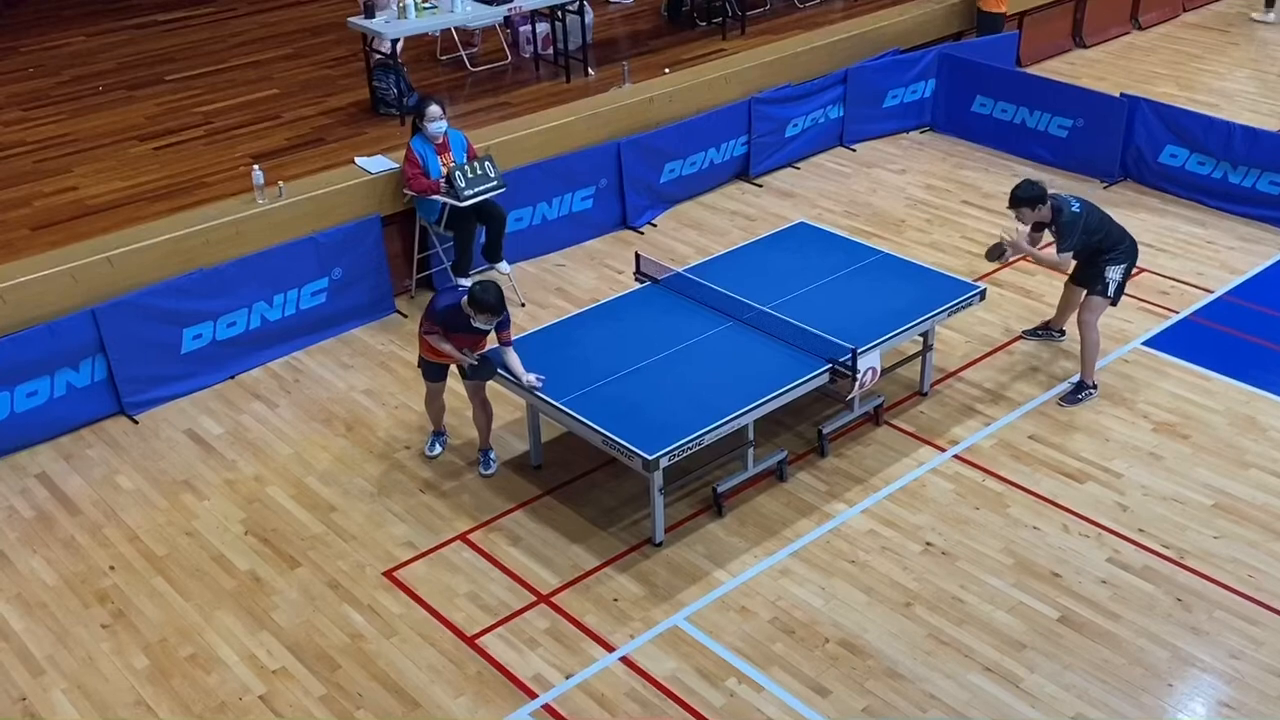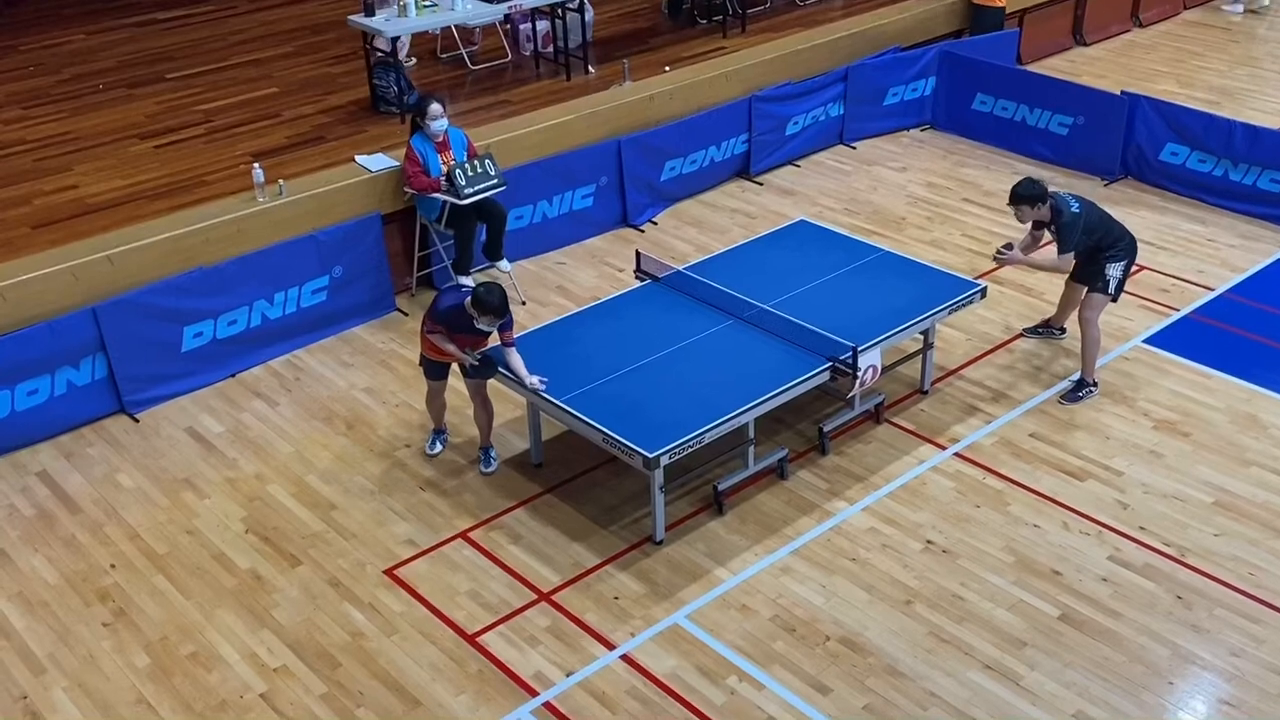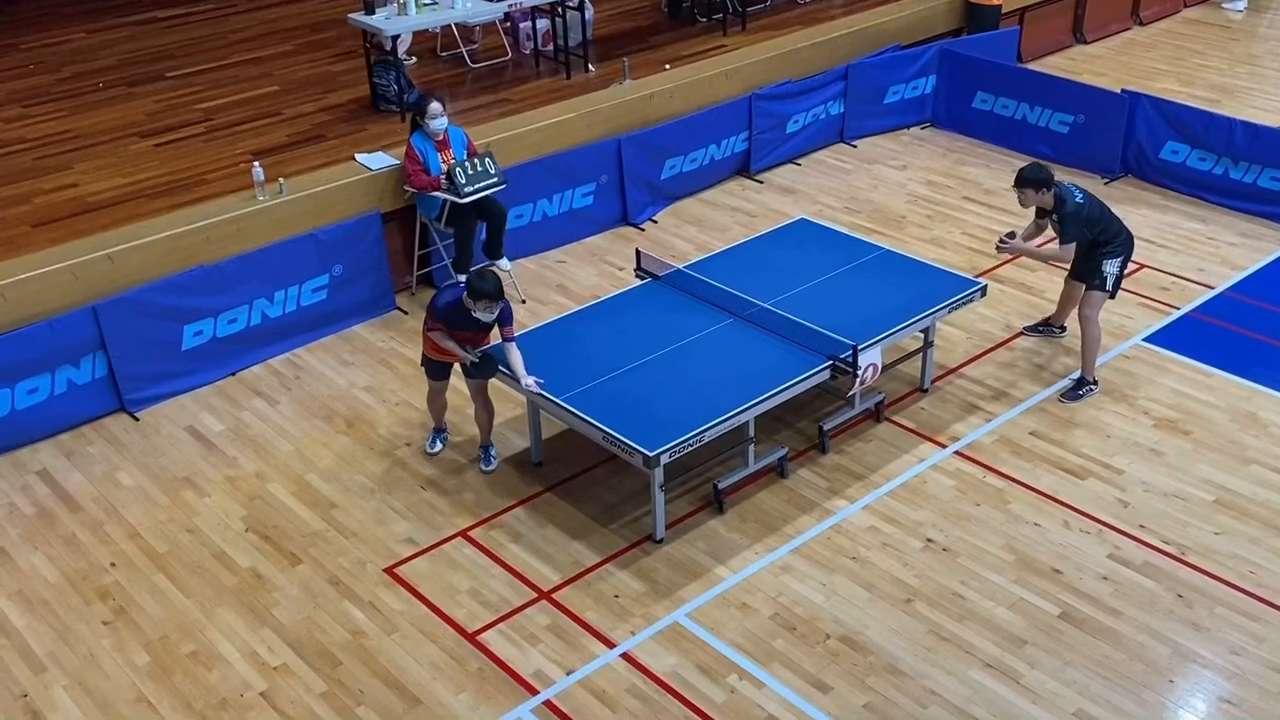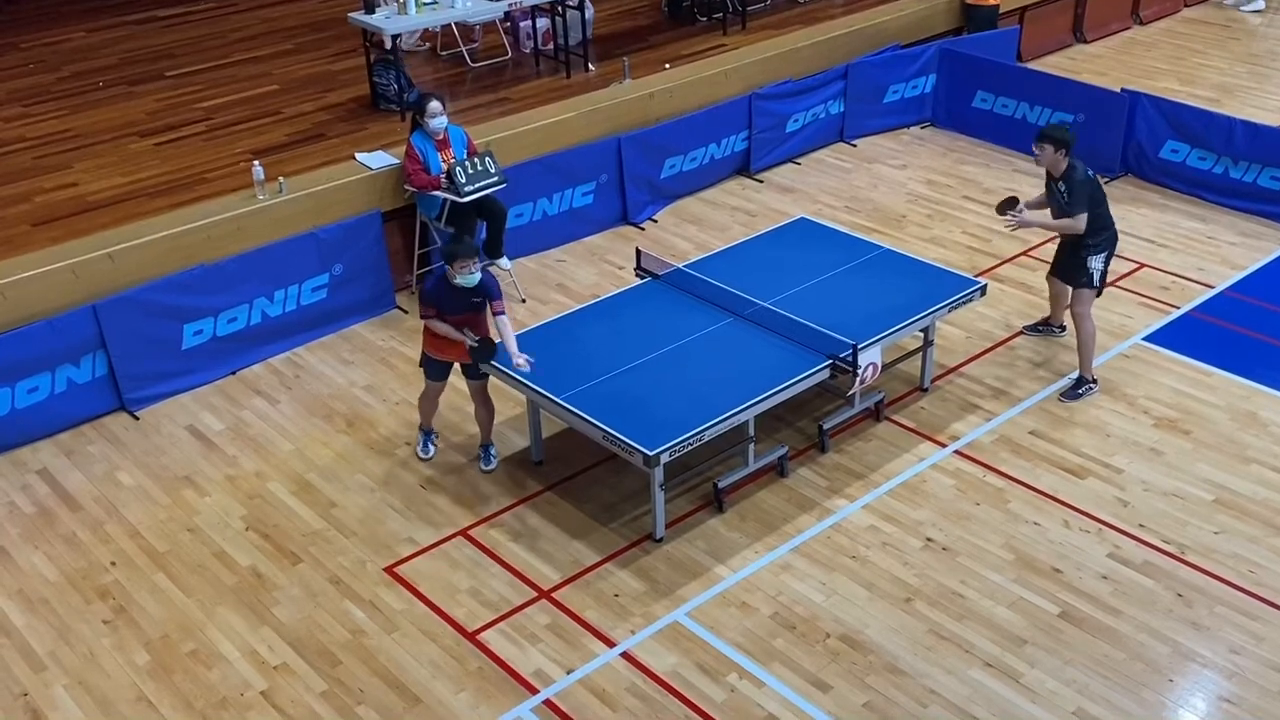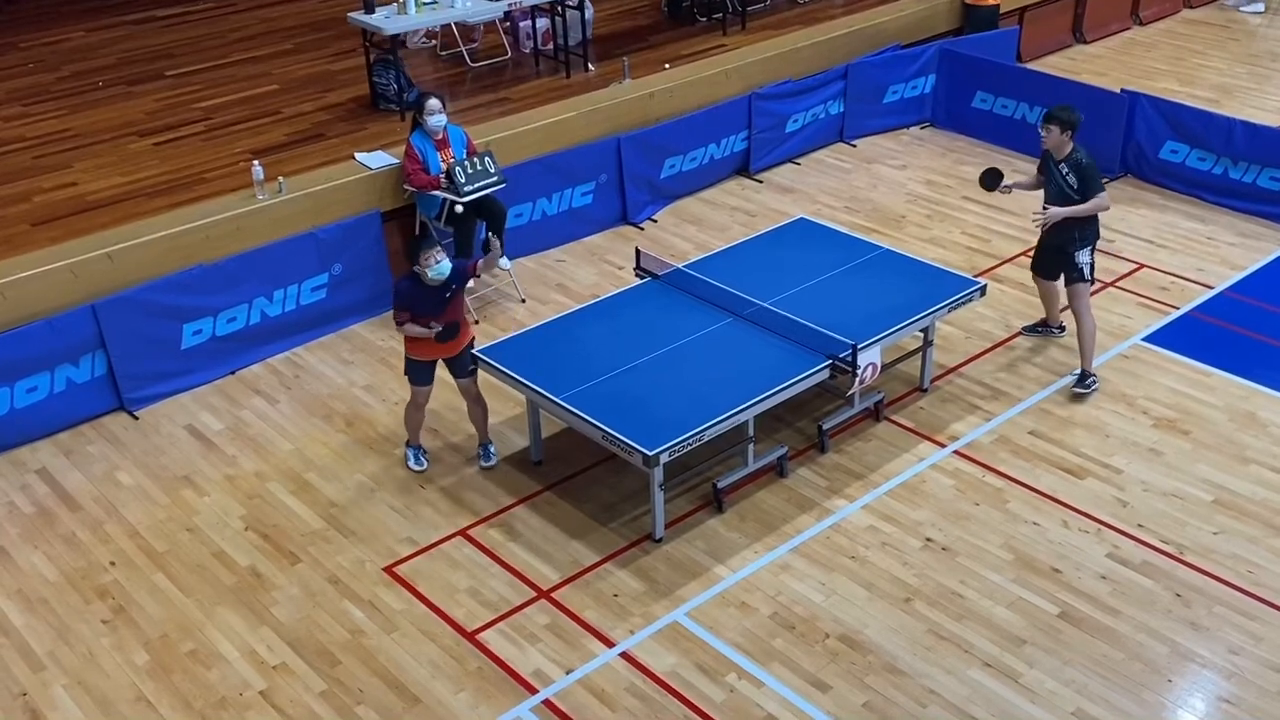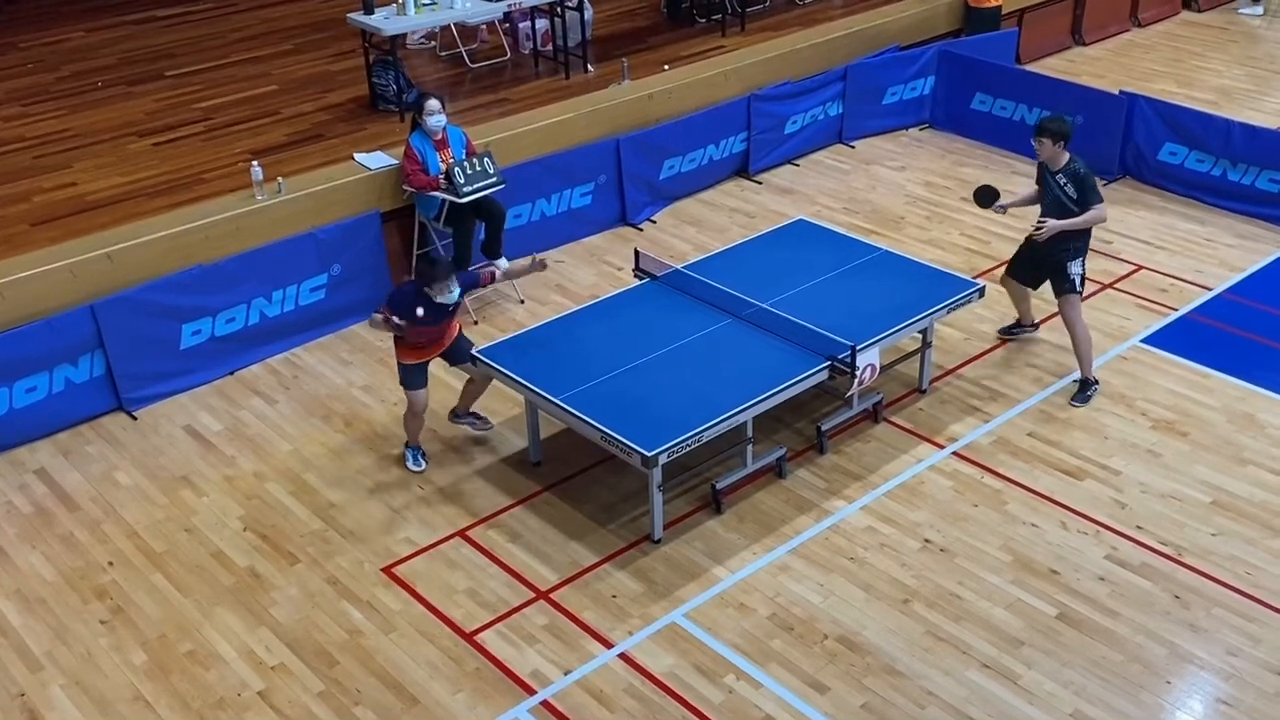
dt=0.4s
person 1, frame 1
left shoulder: (1067, 218)
right shoulder: (1046, 207)
left elbow: (1062, 264)
right elbow: (1034, 238)
left wrist: (1024, 249)
right wrist: (1015, 249)
left hip: (1117, 255)
right hip: (1094, 250)
left knee: (1086, 317)
right knee: (1072, 288)
left ankle: (1087, 384)
right ankle: (1054, 328)
person 1, frame 2
left shoulder: (1067, 218)
right shoulder: (1045, 205)
left elbow: (1063, 265)
right elbow: (1035, 236)
left wrist: (1021, 260)
right wrist: (1016, 250)
left hip: (1116, 252)
right hip: (1092, 247)
left knee: (1087, 314)
right knee: (1073, 286)
left ankle: (1088, 382)
right ankle: (1055, 326)
person 1, frame 3
left shoulder: (1069, 208)
right shoulder: (1048, 197)
left elbow: (1065, 255)
right elbow: (1039, 225)
left wrist: (1023, 249)
right wrist: (1019, 239)
left hip: (1113, 248)
right hip: (1090, 244)
left knee: (1087, 312)
right knee: (1072, 284)
left ankle: (1088, 380)
right ankle: (1055, 324)
person 1, frame 4
left shoulder: (1079, 179)
right shoulder: (1053, 170)
left elbow: (1078, 225)
right elbow: (1050, 198)
left wrist: (1034, 223)
right wrist: (1027, 206)
left hip: (1096, 244)
right hip: (1073, 240)
left knee: (1080, 309)
right knee: (1056, 280)
left ankle: (1087, 379)
right ankle: (1055, 324)
person 1, frame 5
left shoulder: (1082, 163)
right shoulder: (1048, 154)
left elbow: (1103, 202)
left wrist: (1063, 212)
right wrist: (1014, 184)
left hip: (1078, 240)
right hip: (1052, 233)
left knee: (1079, 304)
right knee: (1042, 278)
left ankle: (1087, 374)
right ankle: (1052, 323)
person 1, frame 6
left shoulder: (1080, 173)
right shoulder: (1045, 165)
left elbow: (1100, 214)
left wrist: (1060, 225)
right wrist: (1010, 203)
left hip: (1068, 250)
right hip: (1043, 239)
left knee: (1070, 315)
right knee: (1011, 280)
left ankle: (1088, 380)
right ankle: (1026, 322)
person 2, frame 1
left shoulder: (499, 314)
right shoulder: (441, 307)
left elbow: (507, 349)
right elbow: (429, 334)
left wrist: (523, 375)
right wrist: (459, 356)
left hip: (471, 350)
right hip: (436, 349)
left knee: (478, 397)
right knee: (434, 393)
left ankle: (485, 449)
right ankle: (438, 433)
person 2, frame 2
left shoulder: (501, 314)
right shoulder: (445, 306)
left elbow: (509, 350)
right elbow: (431, 332)
left wrist: (526, 377)
right wrist: (461, 354)
left hip: (473, 348)
right hip: (438, 347)
left knee: (479, 395)
right knee: (435, 391)
left ankle: (486, 447)
right ankle: (439, 431)
person 2, frame 3
left shoulder: (501, 307)
right shoulder: (442, 303)
left elbow: (510, 346)
right elbow: (433, 331)
left wrist: (523, 377)
right wrist: (462, 353)
left hip: (476, 348)
right hip: (440, 349)
left knee: (480, 395)
right knee: (436, 391)
left ankle: (486, 446)
right ankle: (439, 429)
person 2, frame 4
left shoulder: (486, 281)
right shoulder: (432, 287)
left elbow: (501, 319)
right elbow: (431, 320)
left wrist: (514, 353)
right wrist: (461, 337)
left hip: (477, 345)
right hip: (439, 347)
left knee: (480, 396)
right knee: (432, 392)
left ankle: (486, 445)
right ankle: (426, 430)
person 2, frame 5
left shoulder: (456, 270)
right shoulder: (406, 288)
left elbow: (483, 266)
right elbow: (401, 325)
left wrist: (494, 254)
right wrist: (430, 333)
left hip: (459, 342)
right hip: (421, 349)
left knee: (472, 393)
right knee: (419, 400)
left ankle: (484, 444)
right ankle: (413, 445)
person 2, frame 6
left shoulder: (460, 281)
right shoulder: (404, 296)
left elbow: (499, 275)
right elbow: (375, 320)
left wrist: (530, 268)
right wrist: (394, 325)
left hip: (447, 336)
right hip: (411, 349)
left knee: (483, 373)
right knee: (418, 406)
left ankle: (460, 412)
right ankle: (412, 447)
person 3, frame 1
left shoulder: (457, 137)
right shoulder: (416, 147)
right elbow: (413, 182)
right wrist: (436, 186)
right hip: (437, 202)
left knee: (498, 215)
right knee: (467, 222)
left ankle: (494, 257)
right ankle: (461, 273)
person 3, frame 2
left shoulder: (457, 135)
right shoulder: (416, 145)
right elbow: (413, 180)
right wrist: (437, 184)
right hip: (437, 201)
left knee: (498, 213)
right knee: (467, 220)
left ankle: (494, 254)
right ankle: (462, 271)
person 3, frame 3
left shoulder: (457, 133)
right shoulder: (416, 143)
right elbow: (413, 178)
right wrist: (437, 183)
right hip: (437, 200)
left knee: (498, 211)
right knee: (467, 219)
left ankle: (494, 253)
right ankle: (462, 269)
person 3, frame 4
left shoulder: (457, 133)
right shoulder: (416, 143)
right elbow: (414, 177)
right wrist: (437, 181)
right hip: (438, 199)
left knee: (498, 210)
right knee: (467, 218)
left ankle: (494, 252)
person 3, frame 5
left shoulder: (457, 132)
right shoulder: (416, 141)
right elbow: (413, 177)
right wrist: (437, 181)
right hip: (437, 198)
left knee: (497, 210)
right knee: (466, 218)
person 3, frame 6
left shoulder: (456, 133)
right shoulder: (415, 143)
right elbow: (412, 178)
right wrist: (436, 182)
right hip: (436, 199)
left knee: (497, 211)
right knee: (466, 220)
left ankle: (493, 253)
right ankle: (461, 269)
